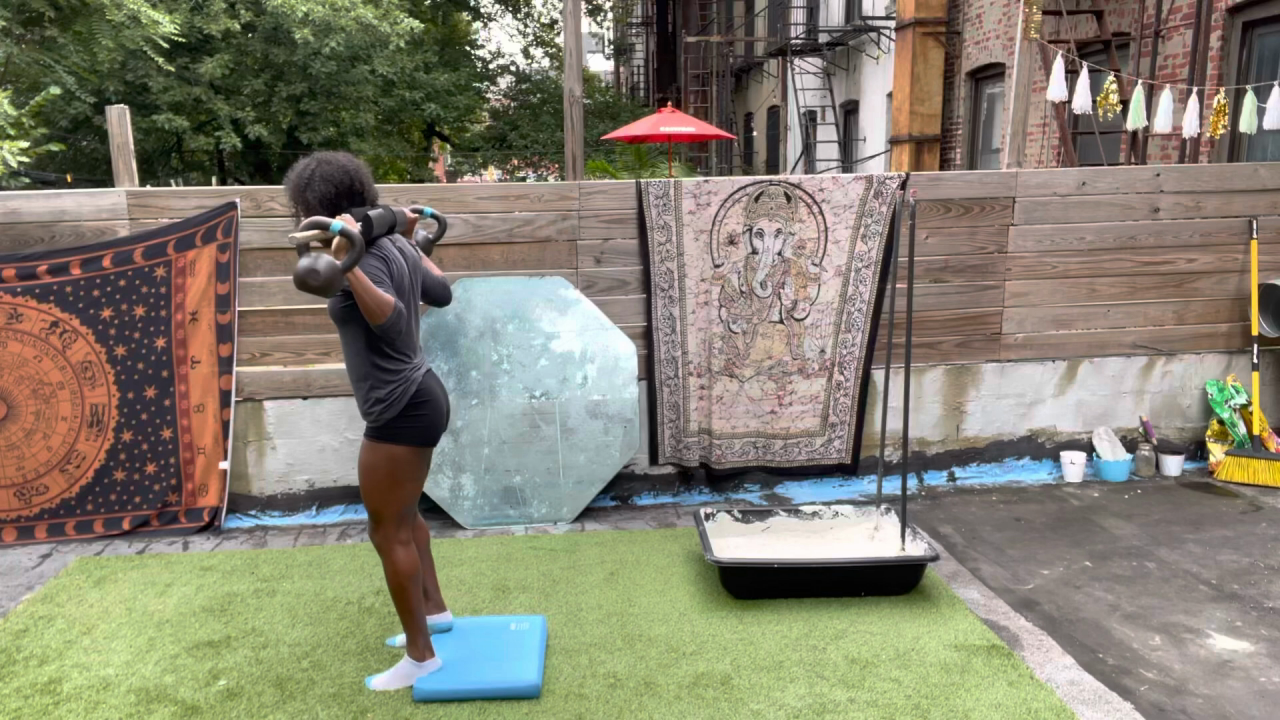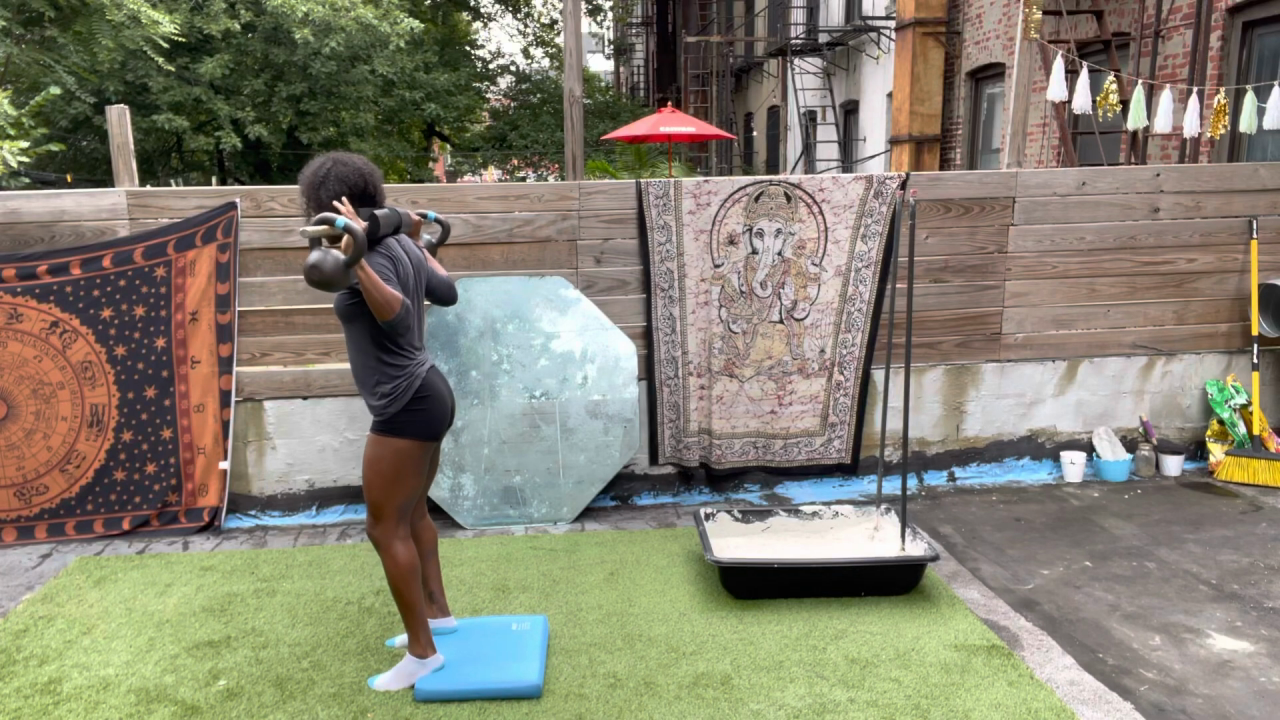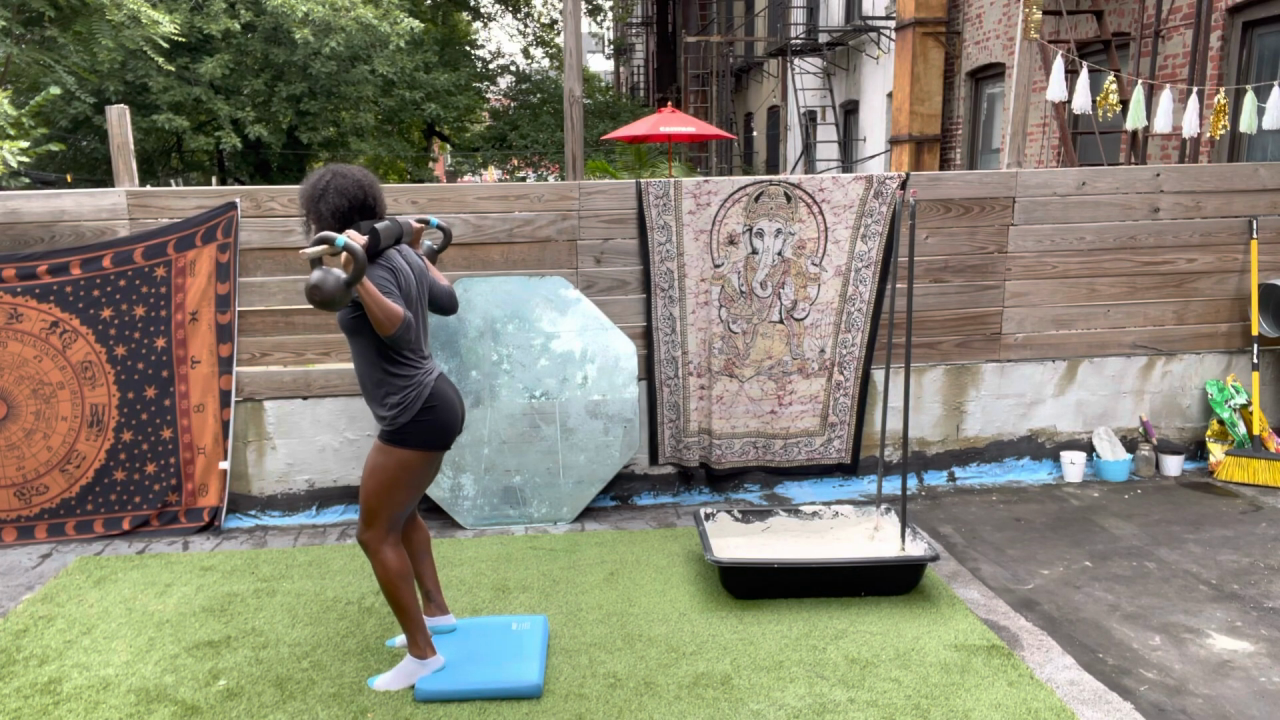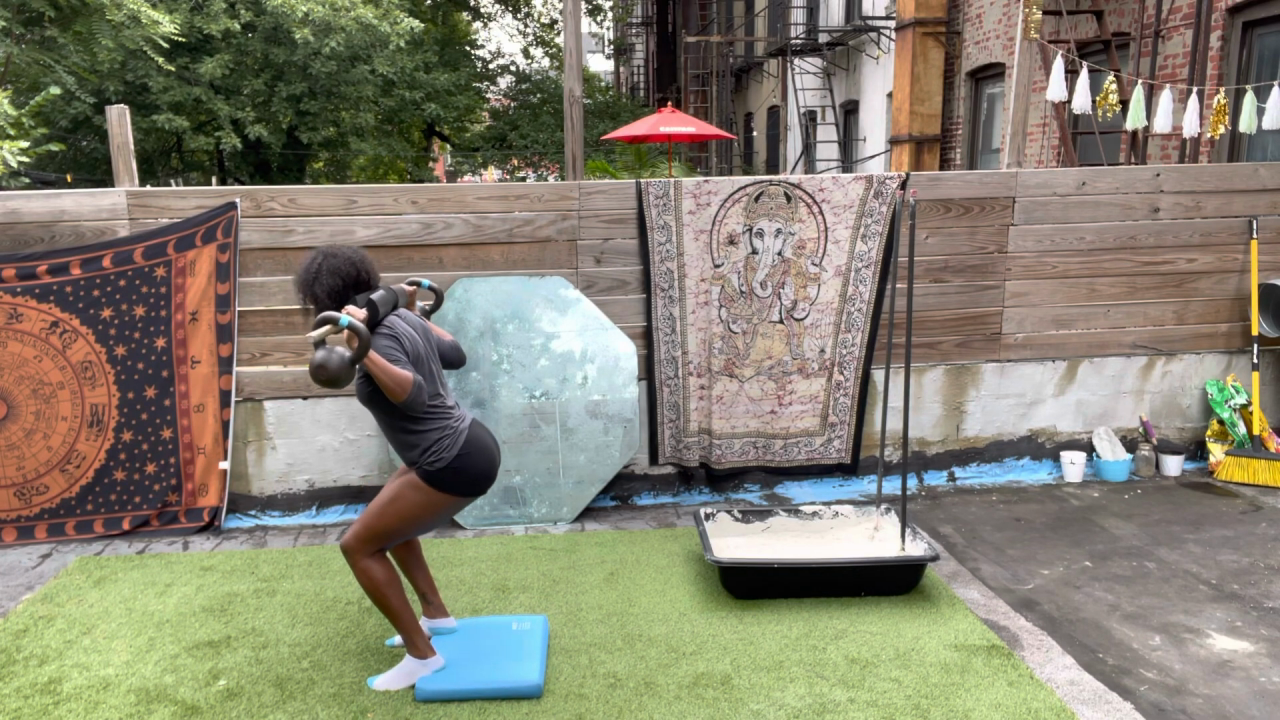
dt=1s
person 1, frame 1
left shoulder: (368, 256)
right shoulder: (395, 246)
left elbow: (391, 321)
right elbow: (442, 293)
left wrist: (347, 264)
left hip: (401, 411)
right hip: (420, 398)
left knee: (388, 532)
right knee: (402, 516)
left ankle: (420, 654)
right ankle: (434, 609)
person 1, frame 2
left shoulder: (373, 253)
right shoulder: (399, 246)
left elbow: (398, 317)
right elbow: (447, 292)
left wrist: (356, 261)
left hip: (405, 407)
right hip: (427, 396)
left knee: (386, 529)
right knee: (412, 513)
left ankle: (423, 652)
right ankle: (438, 612)
person 1, frame 3
left shoulder: (373, 267)
right shoulder: (400, 256)
left elbow: (401, 332)
right elbow: (448, 302)
left wrist: (356, 278)
left hip: (416, 417)
right hip: (435, 403)
left knee: (375, 534)
right knee: (400, 514)
left ankle: (422, 654)
right ankle: (437, 611)
person 1, frame 4
left shoulder: (377, 338)
right shoulder: (401, 320)
left elbow: (416, 397)
right elbow: (456, 356)
left wrist: (363, 353)
left hip: (455, 466)
right hip: (468, 447)
left knee: (358, 544)
right knee: (386, 520)
left ankle: (422, 655)
right ankle: (436, 614)
